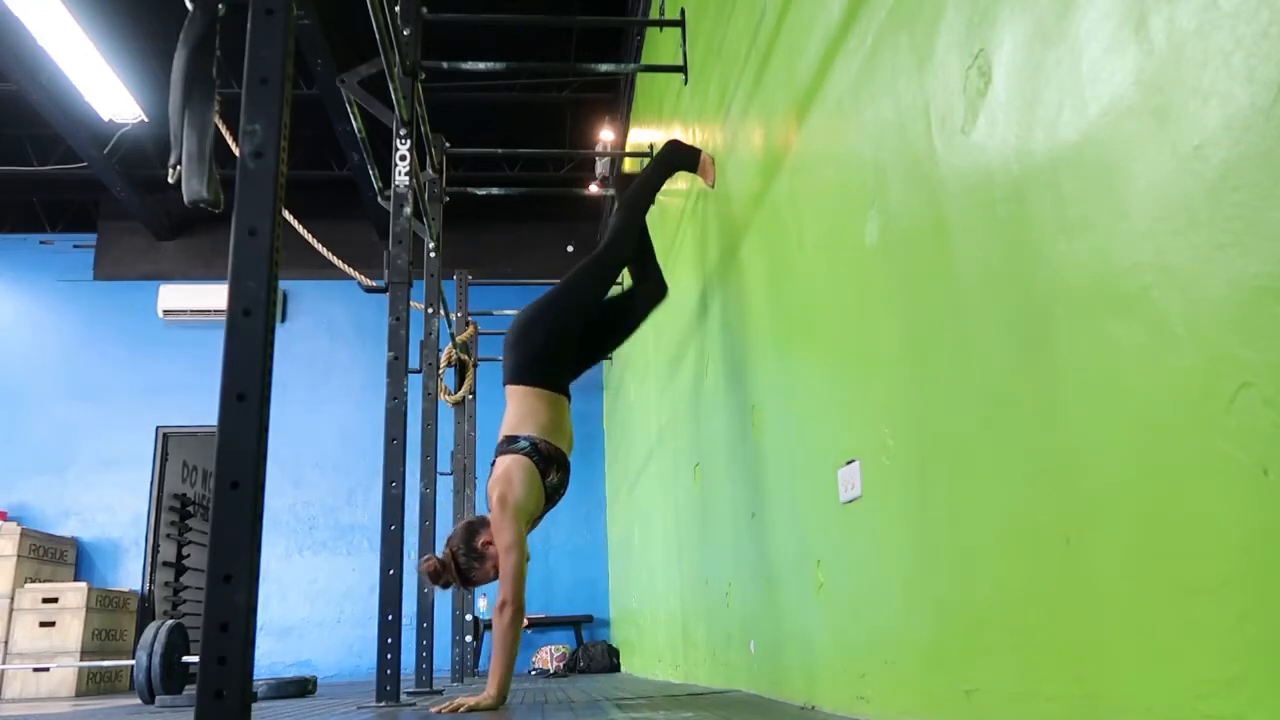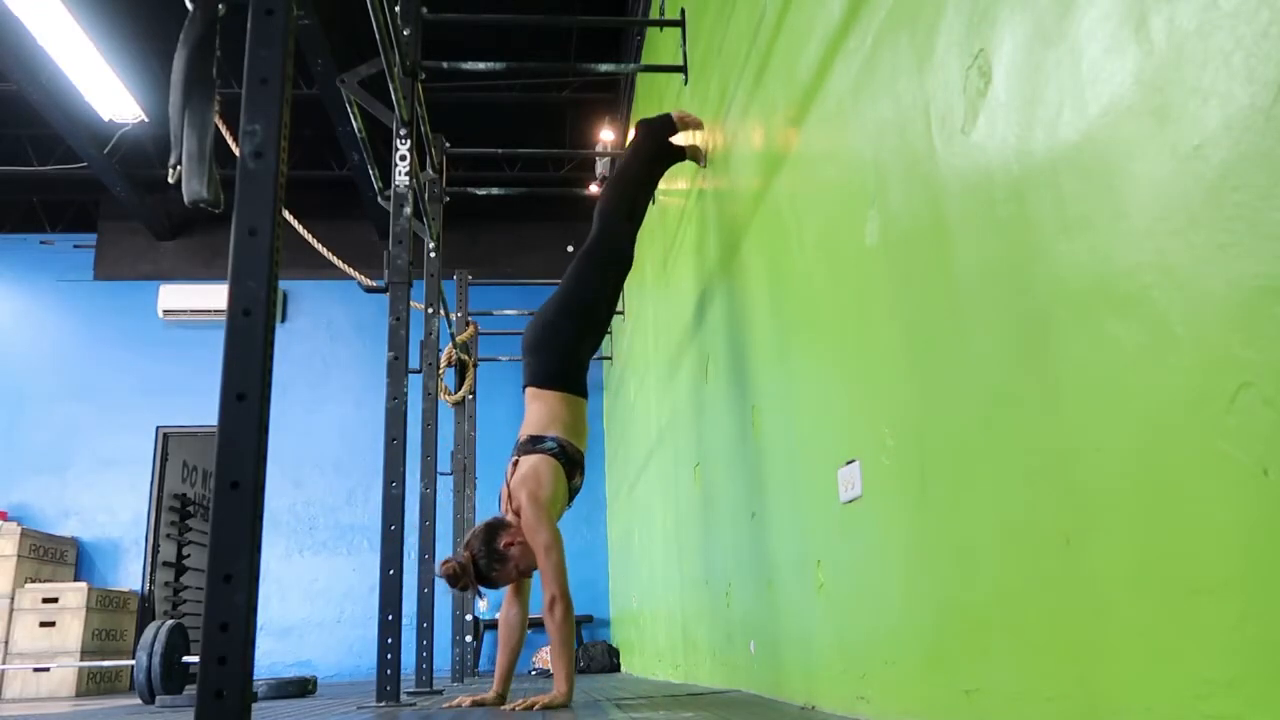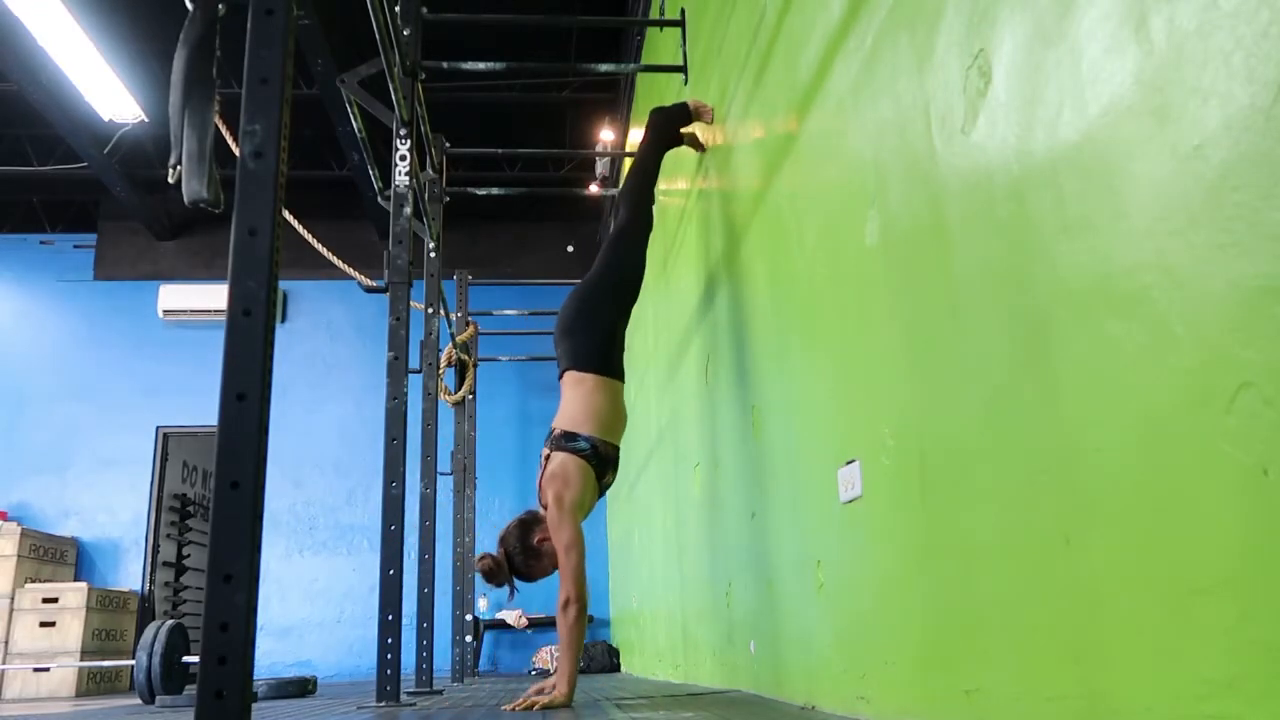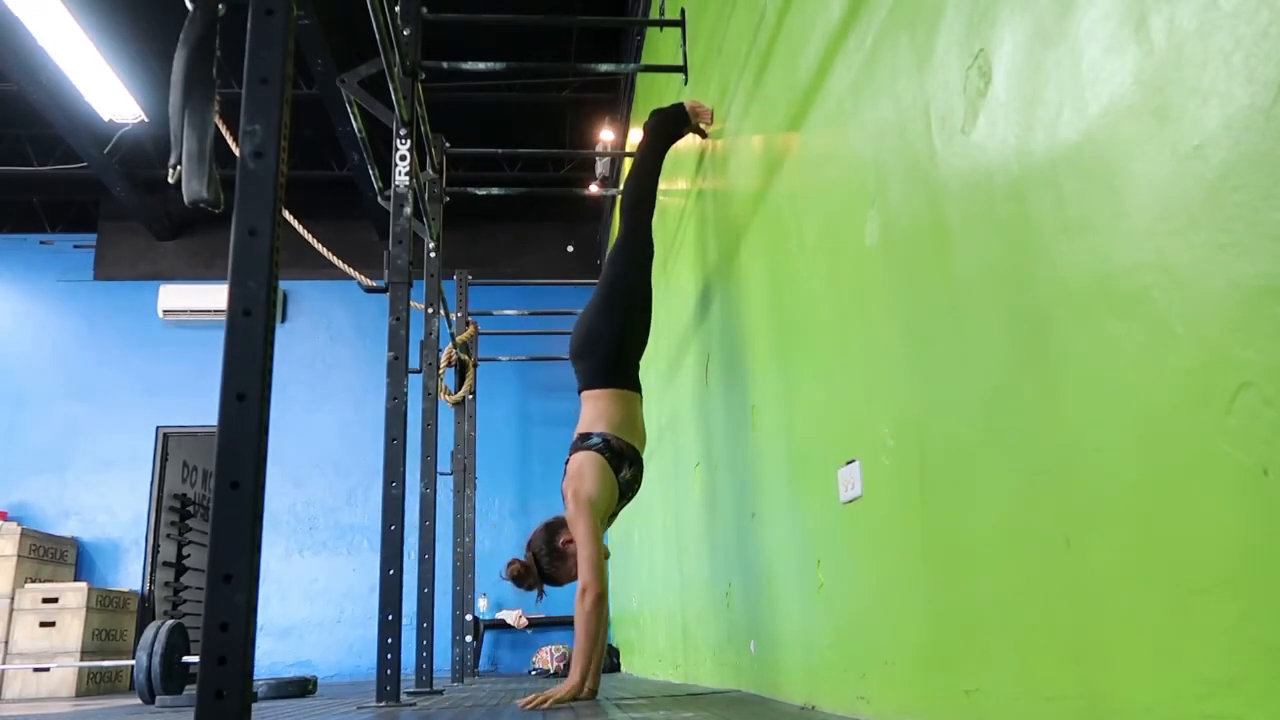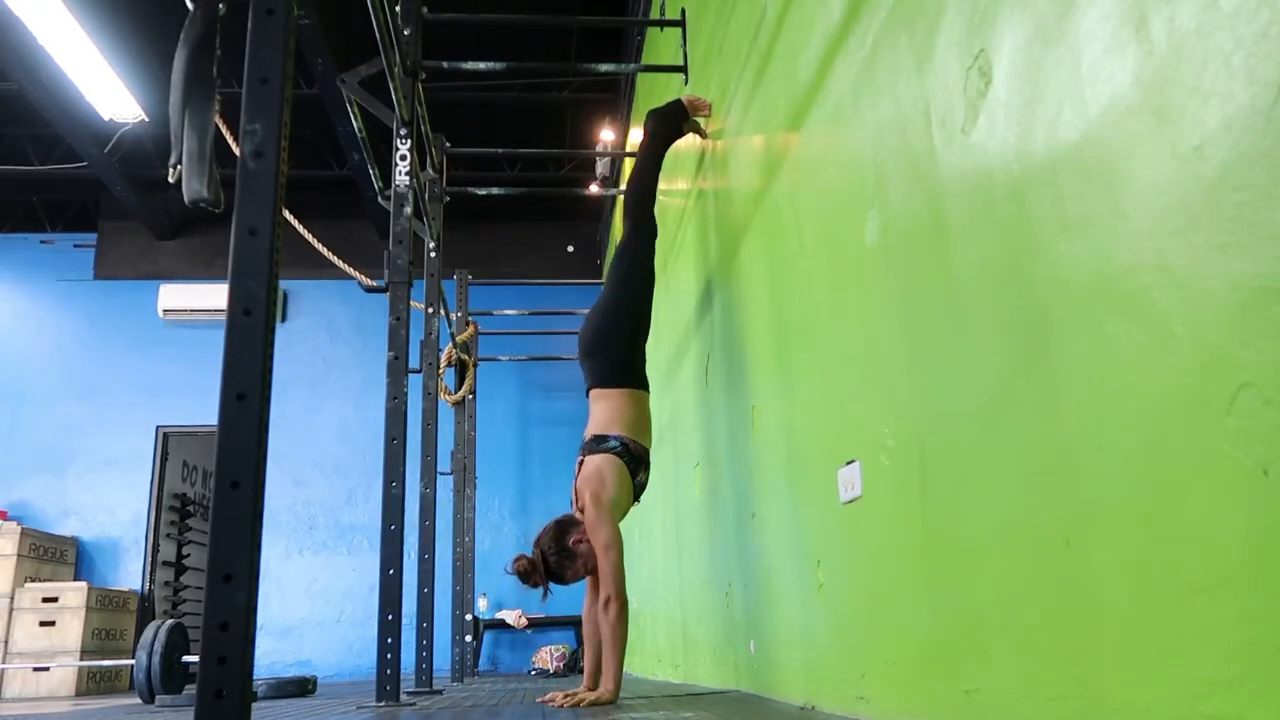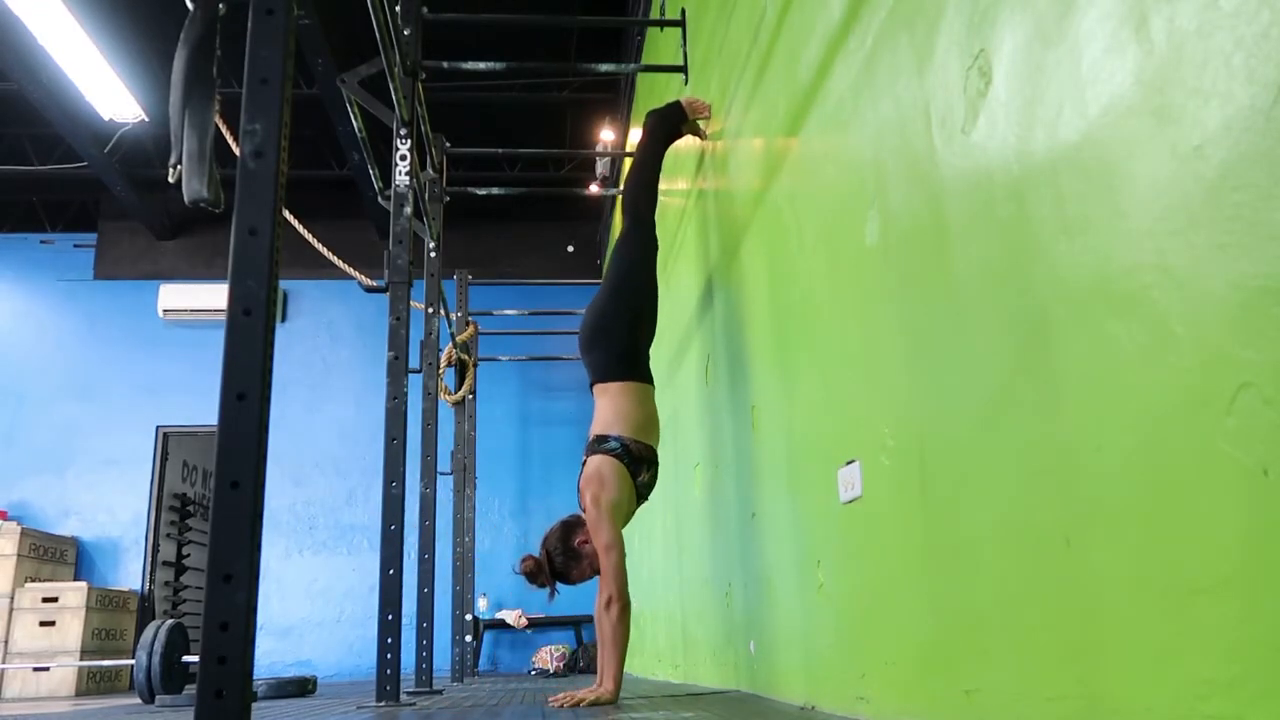
dt=0.5s
person 1, frame 1
left shoulder: (507, 505)
right shoulder: (507, 509)
left elbow: (511, 604)
right elbow: (508, 604)
left wrist: (493, 691)
right wrist: (496, 688)
left hip: (541, 347)
right hip: (544, 359)
left knee: (616, 246)
left ankle: (677, 159)
person 1, frame 2
left shoulder: (527, 505)
right shoulder: (517, 512)
left elbow: (556, 600)
right elbow: (517, 604)
left wrist: (563, 689)
right wrist: (497, 690)
left hip: (557, 346)
right hip: (556, 354)
left knee: (609, 239)
right knee: (609, 245)
left ankle: (658, 137)
person 1, frame 3
left shoulder: (560, 497)
right shoulder: (555, 500)
left elbow: (571, 600)
left wrist: (564, 687)
right wrist: (562, 677)
left hip: (591, 337)
right hip: (586, 342)
left knee: (631, 225)
right knee: (628, 229)
left ankle: (670, 126)
person 1, frame 4
left shoulder: (583, 501)
right shoulder: (586, 505)
left elbow: (592, 593)
right elbow: (594, 593)
left wrist: (578, 679)
right wrist: (587, 680)
left hip: (606, 354)
right hip: (606, 363)
left knee: (633, 235)
right knee: (632, 243)
left ankle: (668, 127)
person 1, frame 5
left shoulder: (595, 502)
right shoulder: (590, 504)
left elbow: (610, 599)
right elbow: (599, 599)
left wrist: (606, 687)
right wrist: (593, 682)
left hip: (615, 356)
right hip: (611, 360)
left knee: (637, 234)
right knee: (636, 237)
left ankle: (666, 127)
person 1, frame 6
left shoulder: (598, 499)
left elbow: (614, 597)
left wrist: (609, 685)
right wrist: (602, 682)
left hip: (617, 349)
right hip: (615, 353)
left knee: (637, 228)
right knee: (637, 235)
left ankle: (666, 126)
